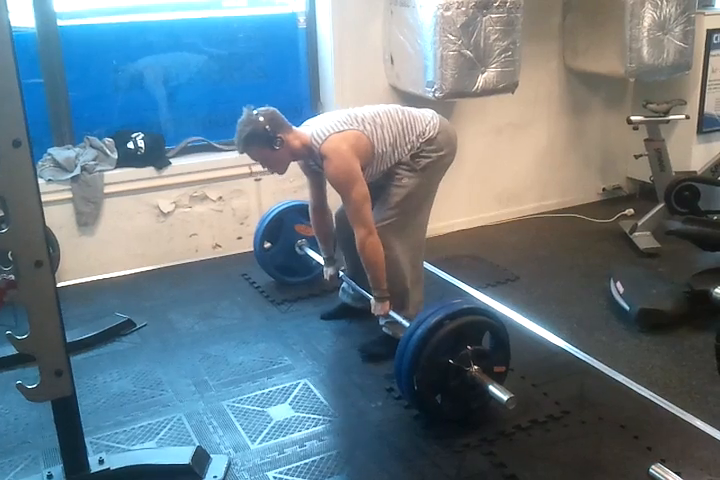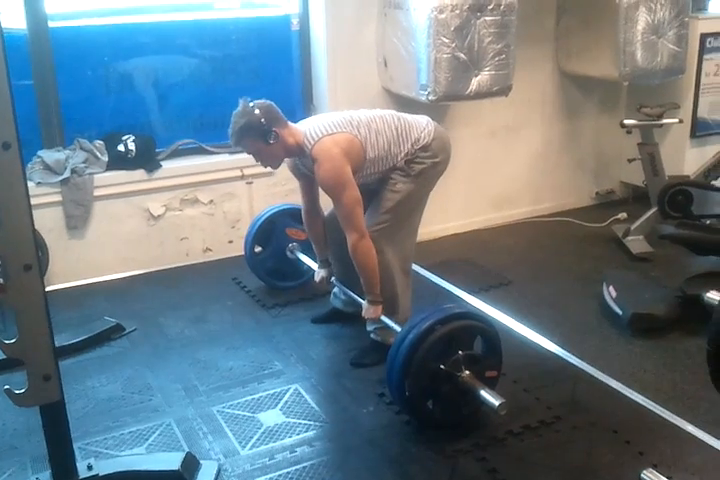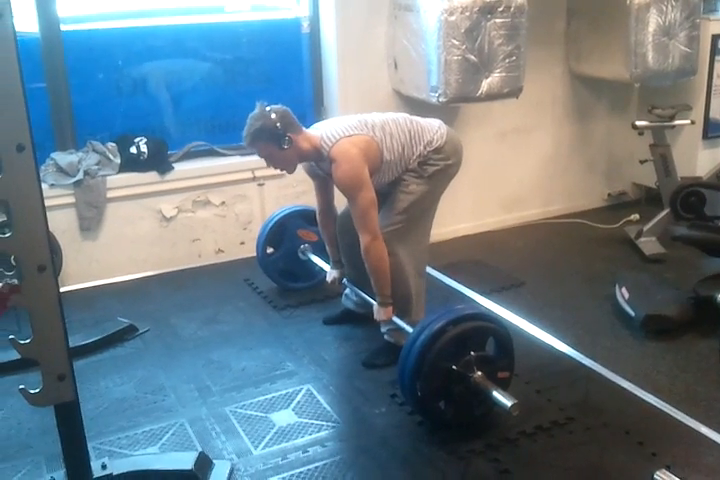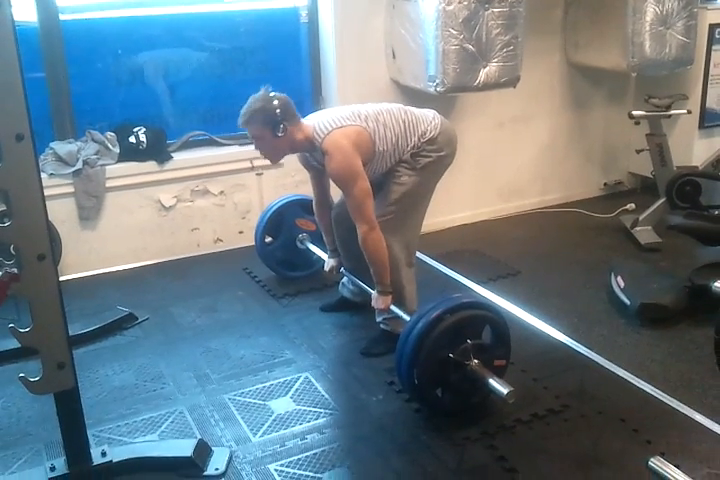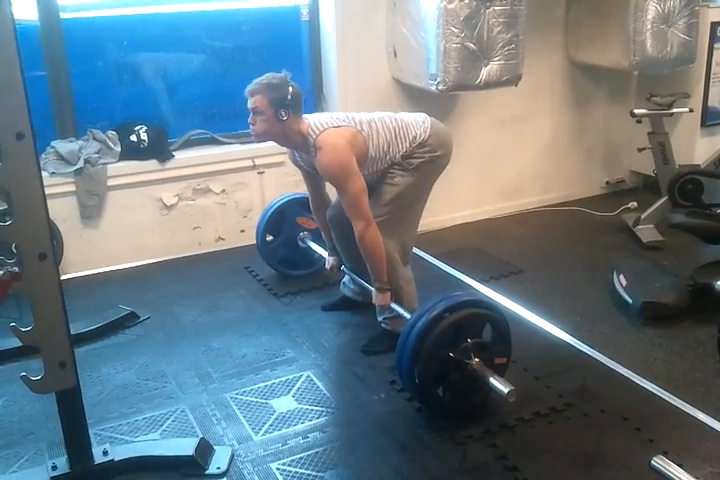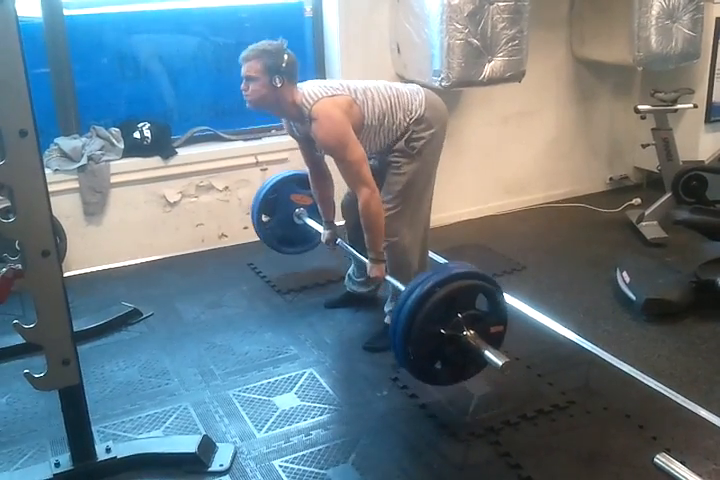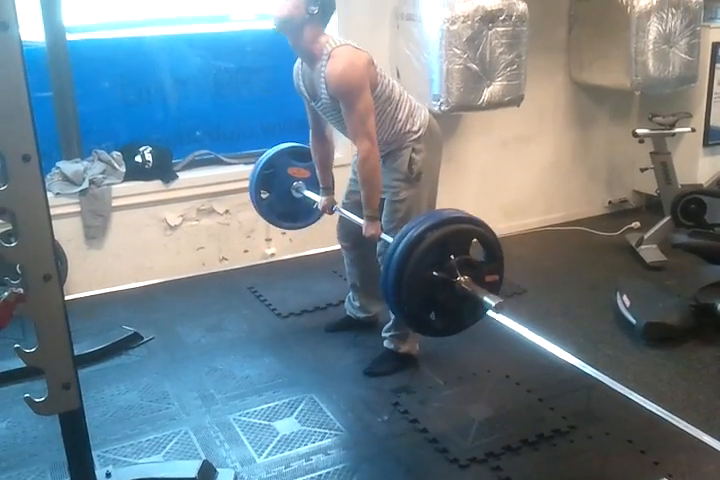
dt=0.7s
person 1, frame 1
left shoulder: (335, 154)
right shoulder: (304, 143)
left elbow: (366, 231)
right elbow: (318, 208)
left wrist: (381, 296)
right wrist: (328, 260)
left hip: (430, 142)
right hip: (400, 146)
left knee: (389, 232)
right knee: (346, 221)
left ankle: (400, 329)
right ankle: (357, 299)
person 1, frame 2
left shoulder: (327, 158)
right shoulder: (298, 148)
left elbow: (358, 236)
right elbow: (311, 211)
left wrist: (374, 300)
right wrist: (323, 263)
left hip: (424, 149)
right hip: (392, 153)
left knee: (382, 236)
right knee: (337, 225)
left ankle: (388, 336)
right ankle: (348, 303)
person 1, frame 3
left shoulder: (344, 159)
right shoulder: (312, 149)
left elbow: (371, 238)
right elbow: (325, 212)
left wrist: (384, 301)
right wrist: (336, 264)
left hip: (435, 152)
right hip: (404, 154)
left knee: (394, 238)
right knee: (348, 226)
left ankle: (403, 336)
right ankle: (359, 304)
person 1, frame 4
left shoulder: (337, 151)
right shoulder: (307, 141)
left elbow: (369, 228)
right elbow: (322, 202)
left wrist: (384, 291)
right wrist: (333, 252)
left hip: (430, 142)
right hip: (399, 145)
left knee: (389, 228)
right knee: (344, 217)
left ankle: (399, 325)
right ankle: (357, 293)
person 1, frame 5
left shoulder: (331, 150)
right shoulder: (298, 145)
left elbow: (364, 225)
right elbow: (318, 201)
left wrist: (383, 287)
right wrist: (332, 251)
left hip: (425, 145)
right hip: (397, 143)
left knee: (383, 232)
right knee: (338, 218)
left ankle: (400, 325)
right ankle: (358, 291)
person 1, frame 6
left shoulder: (325, 119)
right shoulder: (294, 115)
left elbow: (367, 192)
right elbow: (318, 172)
left wrist: (378, 258)
right wrist: (328, 224)
left hip: (420, 121)
right hip: (392, 127)
left knee: (397, 222)
right knee: (355, 210)
right ankle: (361, 287)
person 1, frame 7
left shoulder: (343, 64)
right shoulder: (302, 68)
left elbow: (366, 144)
right elbow: (319, 132)
left wrist: (373, 216)
right wrist: (326, 189)
left hip: (412, 144)
right hip: (378, 147)
right knee: (351, 234)
left ankle: (402, 345)
right ankle: (363, 311)
